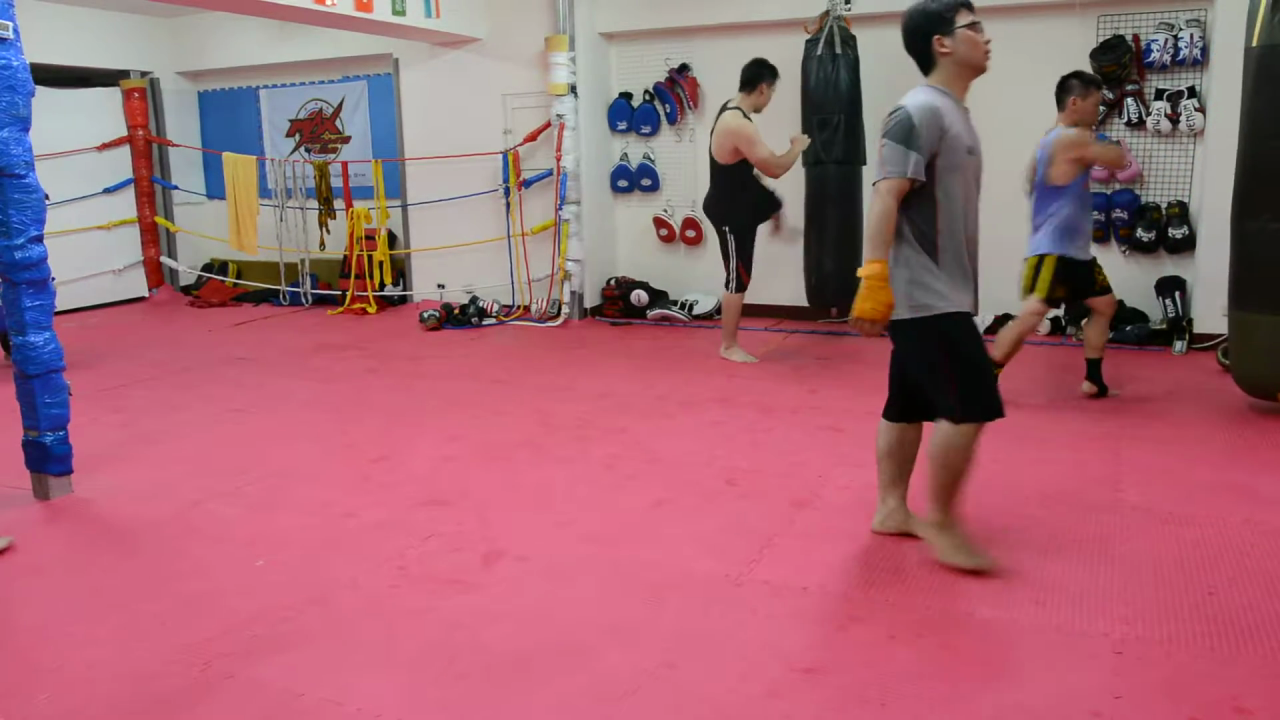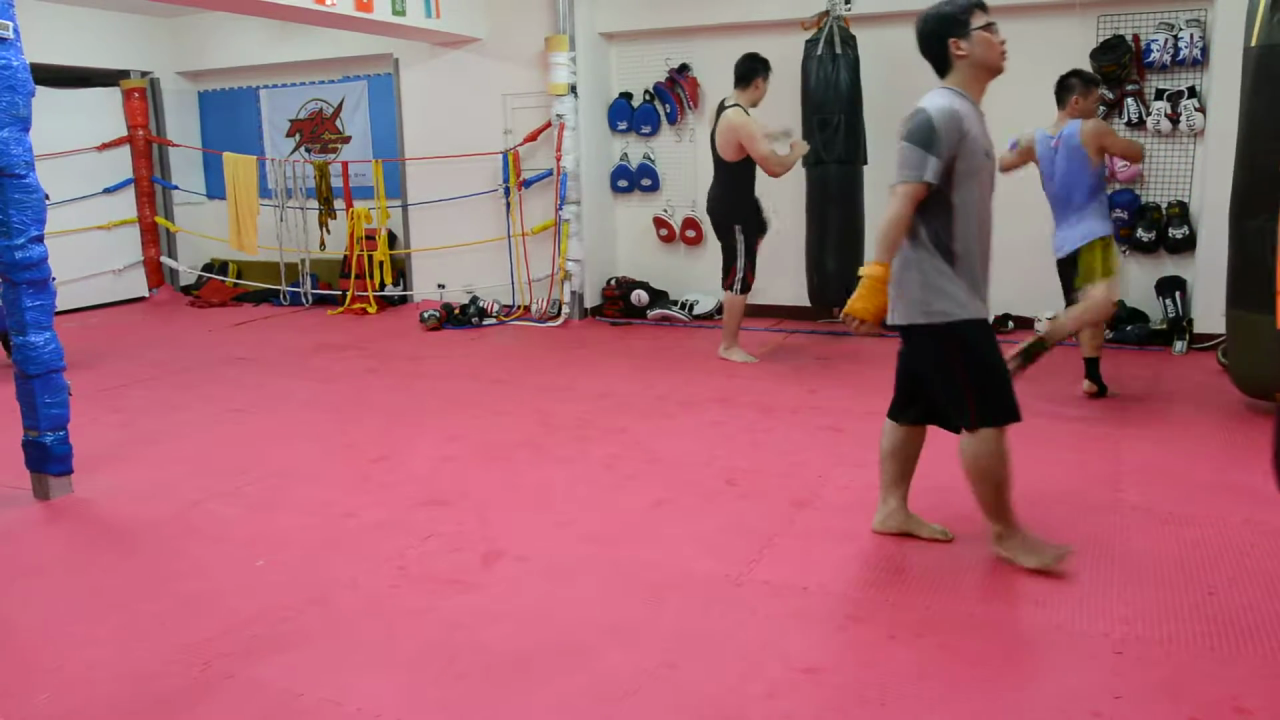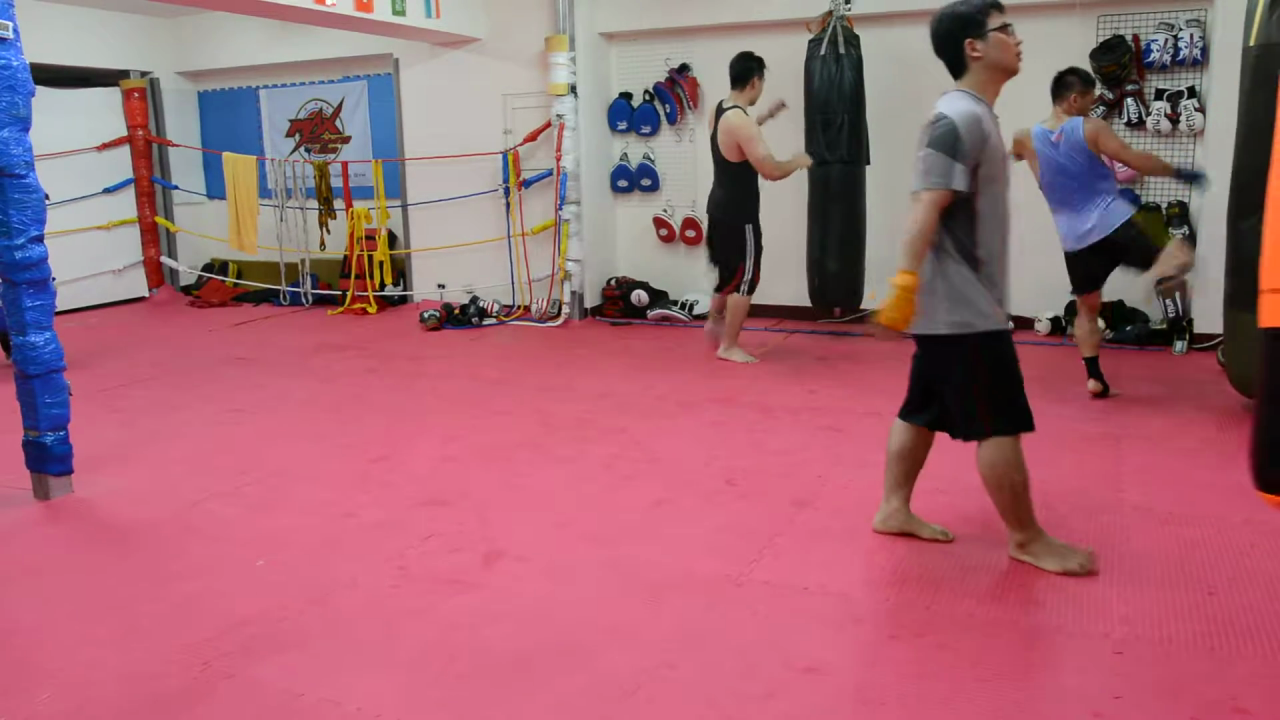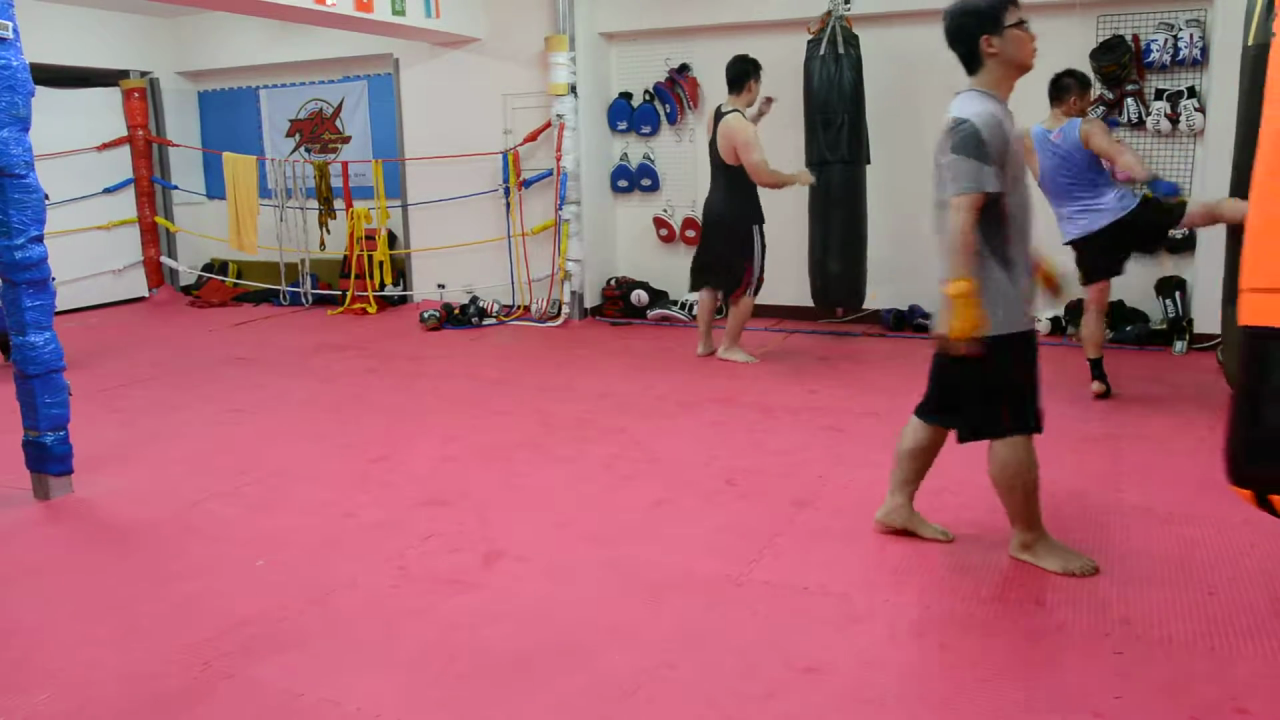
dt=0.1s
person 1, frame 1
left shoulder: (955, 112)
right shoulder: (917, 111)
right elbow: (886, 200)
right wrist: (874, 279)
left hip: (944, 291)
right hip: (924, 295)
left knee: (909, 404)
right knee: (969, 406)
left ankle: (892, 507)
right ankle: (943, 524)
person 1, frame 2
left shoulder: (969, 114)
right shoulder: (937, 114)
right elbow: (902, 204)
right wrist: (876, 279)
left hip: (950, 297)
right hip: (941, 300)
left knee: (914, 405)
right knee: (987, 414)
left ankle: (893, 508)
right ankle: (1005, 533)
person 1, frame 3
left shoulder: (978, 117)
right shoulder: (956, 119)
right elbow: (926, 211)
right wrist: (905, 287)
left hip: (966, 305)
right hip: (964, 307)
left knee: (924, 409)
right knee: (1000, 422)
left ankle: (895, 508)
right ankle: (1026, 538)
person 1, frame 4
left shoulder: (992, 115)
right shoulder: (976, 119)
right elbow: (960, 215)
left wrist: (1033, 263)
right wrist: (964, 297)
left hip: (993, 300)
right hip: (989, 307)
left knee: (941, 409)
right knee: (1012, 424)
left ankle: (897, 505)
right ankle: (1029, 538)
person 2, frame 1
left shoulder: (1053, 139)
right shoulder: (1074, 139)
left elbow: (1034, 184)
right elbow: (1119, 160)
right wrist: (1099, 147)
left hip: (1076, 251)
right hip: (1050, 250)
left knee: (1106, 306)
right knee: (1031, 316)
left ankle: (1093, 379)
person 2, frame 2
left shoulder: (1036, 139)
right shoulder: (1092, 130)
left elbow: (1003, 164)
right elbow: (1136, 154)
left wrist: (1017, 145)
right wrist: (1110, 142)
left hip: (1068, 241)
right hip: (1092, 236)
left knee: (1089, 309)
right knee: (1099, 304)
left ankle: (1093, 378)
right ankle: (1032, 349)
person 2, frame 3
left shoulder: (1027, 137)
right shoulder: (1091, 127)
left elbow: (1015, 149)
right elbow: (1137, 161)
right wrist: (1180, 172)
left hip: (1076, 238)
right hip: (1113, 219)
left knee: (1088, 308)
right knee: (1179, 255)
left ankle: (1094, 377)
person 2, frame 4
left shoulder: (1027, 139)
right shoulder: (1087, 127)
right elbow: (1122, 157)
right wrist: (1155, 180)
left hip: (1081, 231)
right hip: (1122, 211)
left knee: (1094, 306)
right knee: (1206, 210)
left ankle: (1097, 377)
person 3, frame 1
left shoulder: (730, 111)
right shoulder: (739, 126)
right elbow: (774, 168)
right wrist: (797, 147)
left hip: (736, 196)
right hip: (728, 209)
left knee: (770, 203)
right knee: (736, 277)
right ankle: (729, 346)
person 3, frame 2
left shoulder: (725, 107)
right shoulder: (741, 121)
right elbow: (774, 167)
left wrist: (768, 136)
right wrist: (797, 151)
left hip: (732, 200)
right hip: (732, 211)
left knee: (757, 228)
right knee: (738, 278)
right ankle: (728, 346)
person 3, frame 3
left shoulder: (720, 110)
right shoulder: (742, 122)
right elbow: (770, 170)
left wrist: (765, 116)
right wrist: (797, 162)
left hip: (719, 206)
right hip: (739, 213)
left knee: (728, 270)
right knee: (743, 279)
left ankle: (714, 325)
right ankle: (727, 345)
person 3, frame 4
left shoulder: (719, 114)
right shoulder: (739, 126)
right elbow: (762, 177)
left wrist: (757, 116)
right wrist: (796, 178)
left hip: (715, 211)
right hip: (741, 217)
left knee: (711, 278)
right knee: (746, 283)
left ankle: (705, 341)
right ankle: (729, 346)
